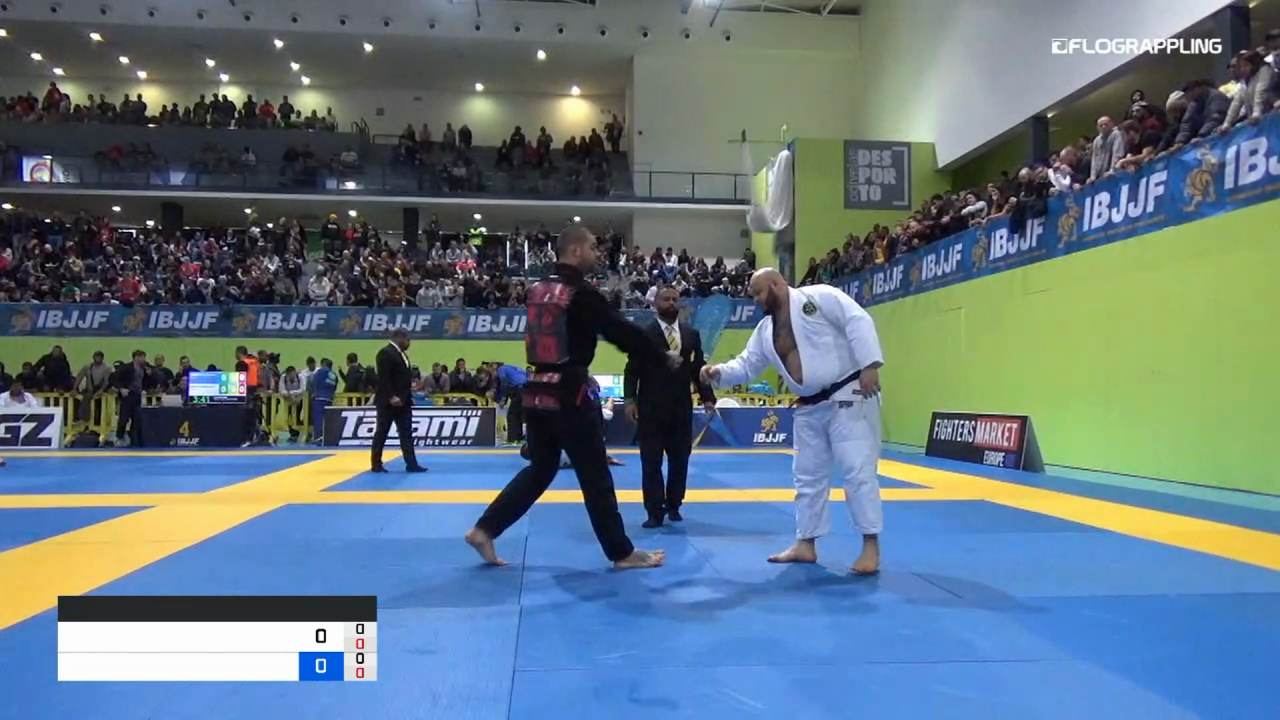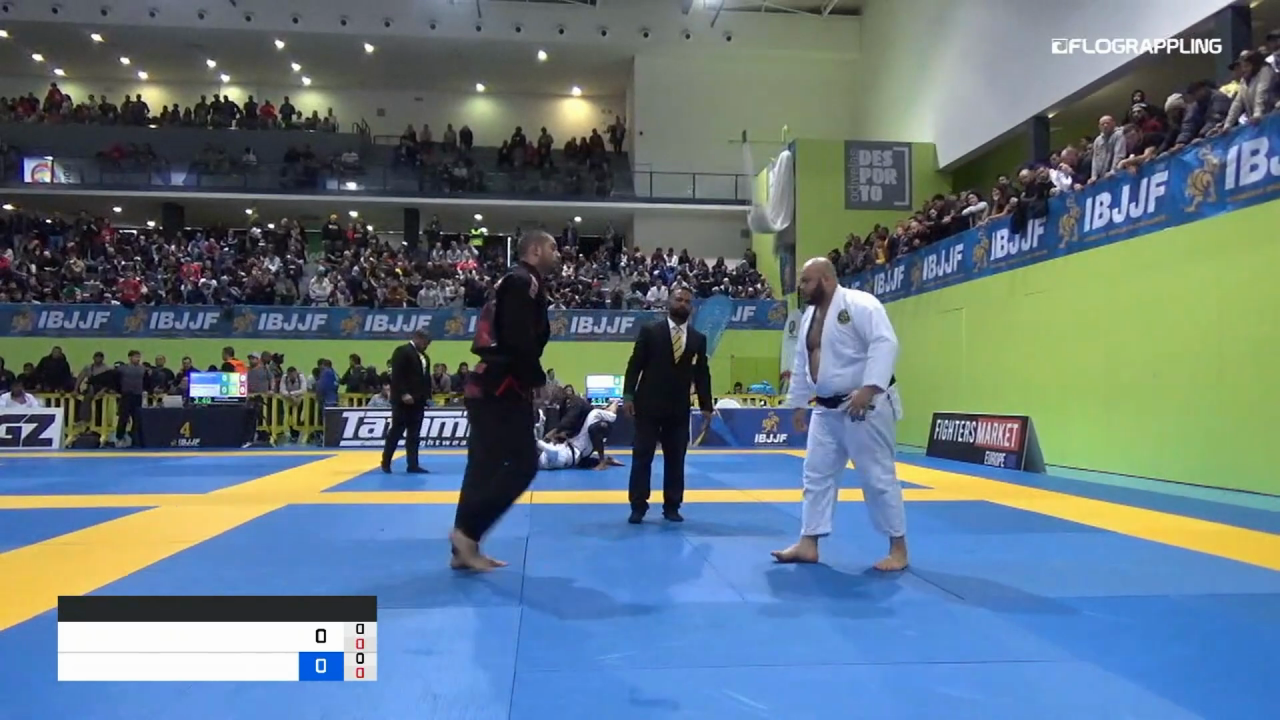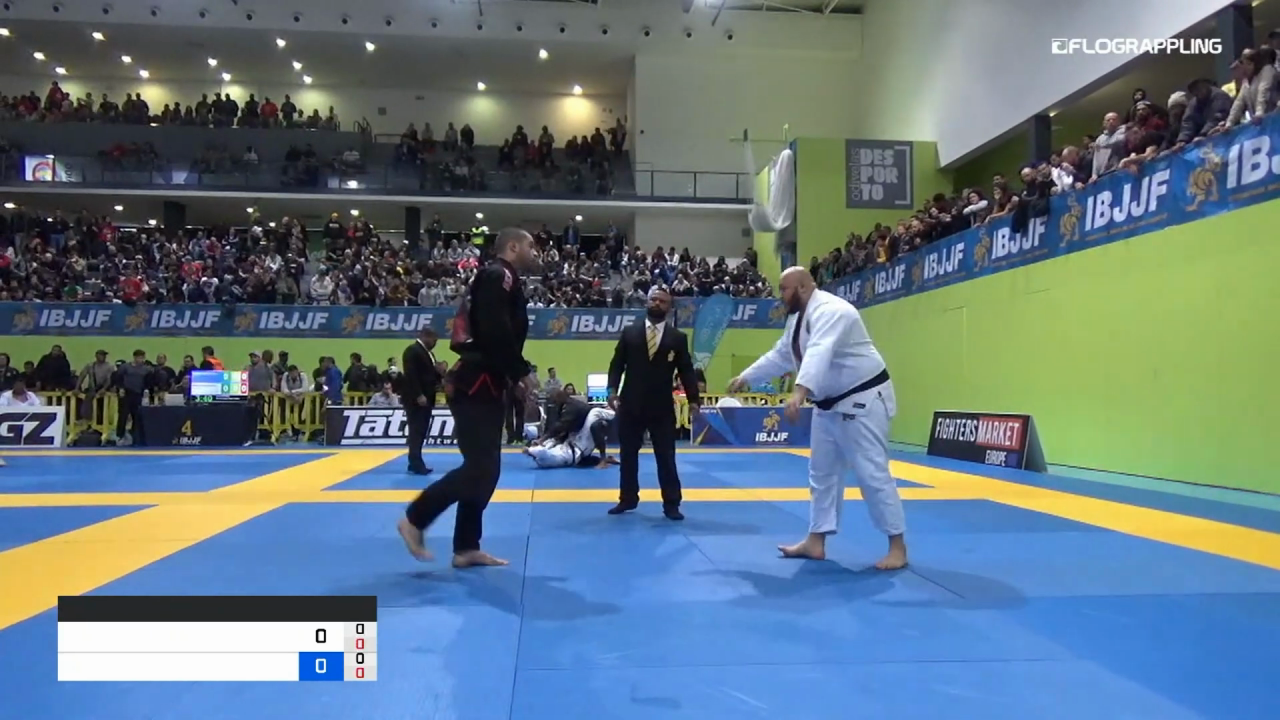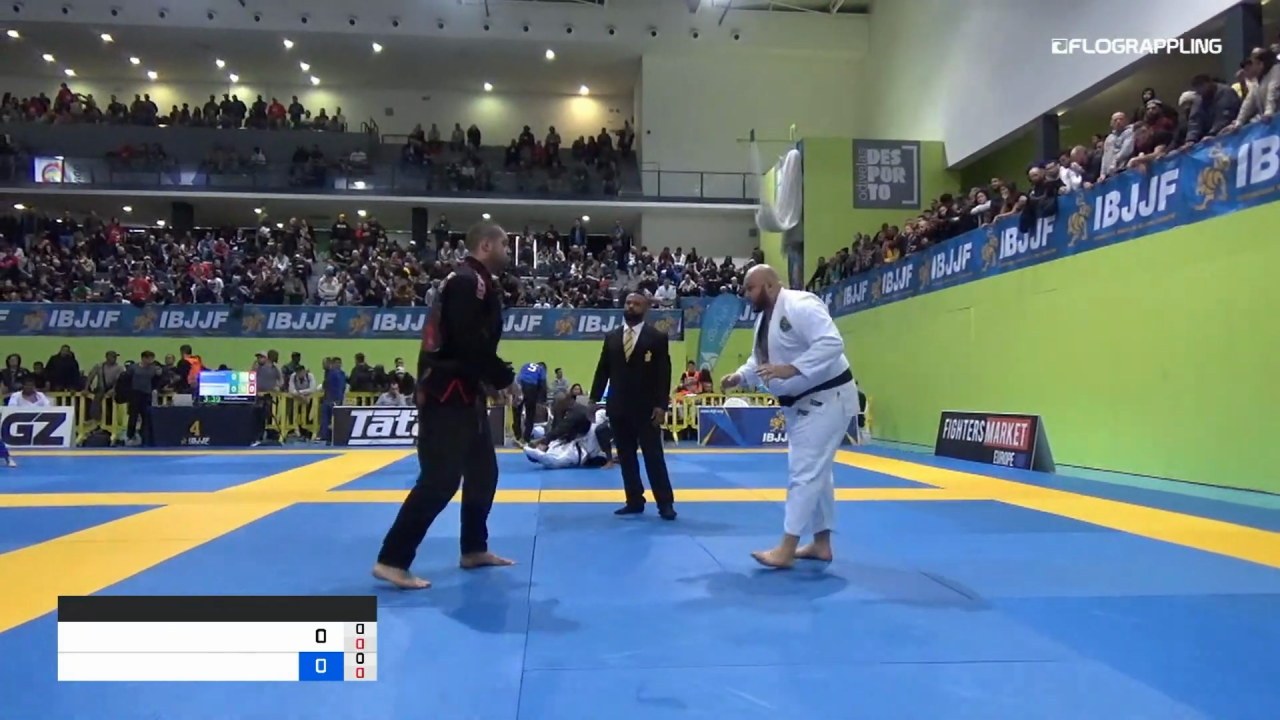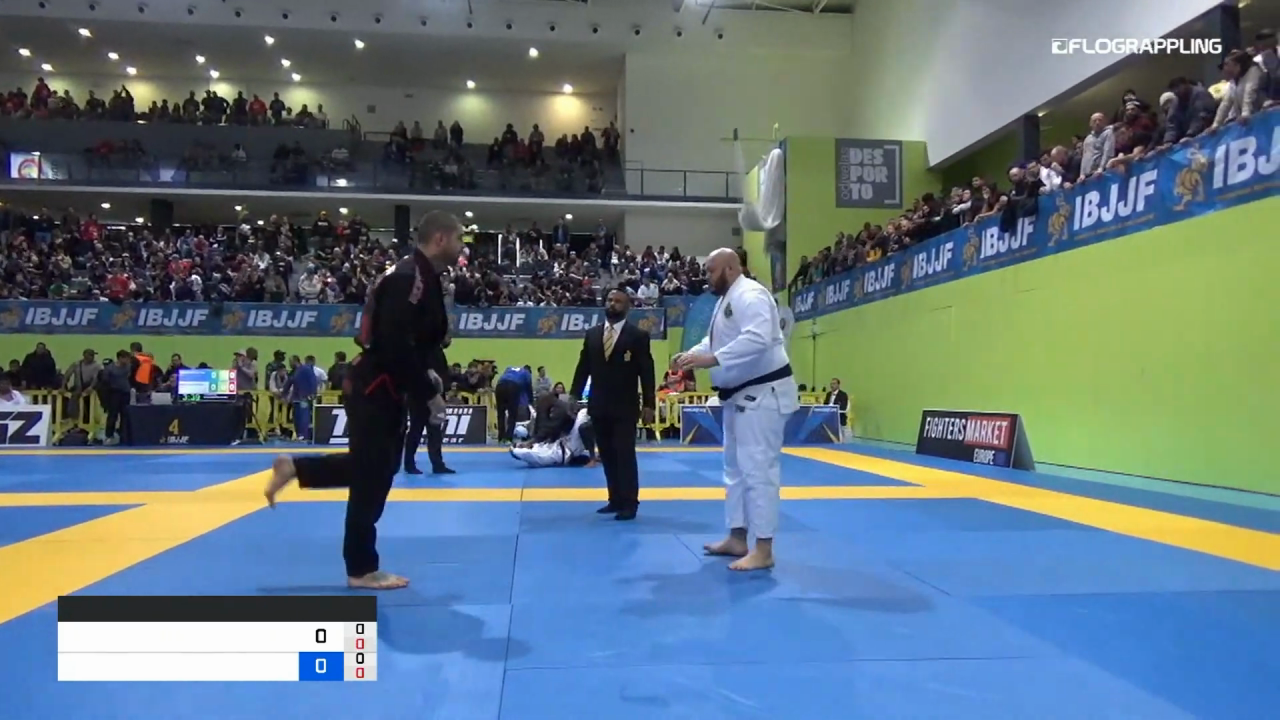
dt=0.5s
person 1, frame 1
left shoulder: (538, 290)
right shoulder: (581, 292)
right elbow: (620, 331)
right wrist: (661, 355)
left hip: (537, 391)
right hip: (566, 395)
left knee: (539, 469)
right knee: (596, 476)
left ankle: (484, 530)
right ankle: (623, 553)
person 1, frame 2
left shoulder: (516, 283)
right shoulder: (523, 282)
right elbow: (519, 341)
left wrist: (529, 381)
right wrist: (537, 380)
left hip: (489, 383)
right hip: (500, 386)
left knee: (487, 467)
right knee: (522, 464)
left ankle: (465, 548)
right ankle: (468, 533)
person 1, frame 3
left shoulder: (498, 280)
right shoulder: (498, 277)
right elbow: (495, 334)
left wrist: (513, 377)
right wrist: (520, 372)
left hip: (482, 384)
right hip: (477, 385)
left knee: (484, 469)
right knee: (478, 468)
left ankle: (466, 547)
right ankle: (416, 519)
person 1, frame 4
left shoulder: (473, 281)
right shoulder: (469, 282)
right elbow: (472, 343)
left wrist: (488, 381)
right wrist: (504, 378)
left hip: (460, 391)
right hip: (449, 393)
left knee: (483, 472)
right knee: (440, 479)
left ankle: (474, 549)
right ankle: (392, 560)
person 1, frame 5
left shoulder: (420, 276)
right shoulder: (409, 280)
right elbow: (397, 347)
left wrist: (425, 372)
right wrist: (429, 394)
left hip: (383, 387)
right hip: (378, 388)
left knee: (374, 468)
right knee: (372, 476)
left ankle: (293, 467)
right ankle: (363, 569)
person 2, frame 1
left shoulder: (820, 296)
right shoulder: (766, 328)
left elbow: (858, 323)
right elbow: (746, 365)
left wrist: (869, 365)
right wrist: (718, 371)
left hip: (850, 396)
right hip: (811, 407)
left knee: (857, 469)
right knee: (808, 475)
left ankle: (871, 544)
right ankle: (806, 544)
person 2, frame 2
left shoulder: (859, 304)
right shoulder: (810, 316)
left elbow: (884, 344)
right elbow: (802, 362)
left wrist: (869, 388)
right wrist: (795, 403)
left hip: (865, 407)
right hip: (828, 408)
left knee: (877, 476)
right knee: (817, 474)
left ankle: (898, 547)
right ankle: (808, 543)
person 2, frame 3
left shoulder: (830, 310)
right shoulder: (798, 319)
left elbow: (820, 353)
right elbow: (780, 357)
left wrist: (799, 393)
right wrist: (745, 378)
left hip: (863, 400)
right hip: (830, 404)
left knee: (872, 472)
right knee: (822, 472)
left ankle: (897, 544)
right ankle: (816, 540)
person 2, frame 4
left shoulder: (801, 306)
right shoulder: (764, 318)
left elbow: (831, 344)
right elbow: (759, 360)
left wrist: (792, 369)
right wrist: (740, 376)
left hip: (826, 398)
right hip: (800, 401)
left knee: (805, 470)
right knee: (813, 470)
left ankle: (787, 548)
right ankle: (821, 543)
person 2, frame 5
left shoulder: (749, 295)
right shoulder: (728, 300)
left elbow: (758, 339)
right elbow: (715, 340)
left wrist: (712, 359)
right wrist: (691, 355)
left hip: (763, 394)
right hip: (741, 395)
left knee: (757, 469)
right knee: (735, 466)
left ankle: (763, 550)
right ankle: (737, 538)
person 3, frame 1
left shoulder: (692, 334)
left elbow: (699, 368)
right elbow: (632, 370)
left wrist: (707, 397)
right wrist: (630, 399)
left hip: (681, 409)
right hip: (652, 409)
left knee: (680, 460)
right knee: (652, 461)
left ankle: (673, 506)
right ankle: (655, 511)
person 3, frame 2
left shoulder: (698, 339)
right shoulder: (649, 331)
left elbow: (702, 374)
right elbow: (634, 365)
left wrist: (706, 406)
right wrist: (628, 395)
left hip: (679, 409)
right hip: (649, 405)
left knee: (675, 459)
right knee: (642, 456)
left ankle: (672, 506)
right ankle: (638, 506)
person 3, frame 3
left shoulder: (677, 338)
right shoulder: (629, 333)
left elbow: (686, 370)
right elbow: (617, 364)
left wrist: (693, 398)
right wrist: (613, 390)
left hip: (662, 406)
right hip: (631, 404)
left knee: (666, 456)
right knee: (628, 454)
left ankle: (671, 504)
right ankle: (628, 499)
person 3, frame 4
left shoulder: (657, 337)
right shoulder: (611, 337)
left elbow: (663, 373)
right elbow: (602, 370)
left wrist: (661, 405)
right wrist: (594, 399)
left hip: (645, 408)
right hip: (618, 407)
left knee: (653, 455)
right knee: (625, 456)
left ankle: (665, 502)
right ankle: (634, 501)
person 3, frame 5
left shoulder: (638, 336)
right shoulder: (592, 334)
left elbow: (647, 372)
right elbow: (583, 367)
left wrist: (649, 403)
right wrist: (574, 395)
left hip: (625, 406)
right hip: (599, 405)
left knee: (625, 453)
right knee: (607, 455)
left ankle: (629, 503)
right ankle: (615, 499)
